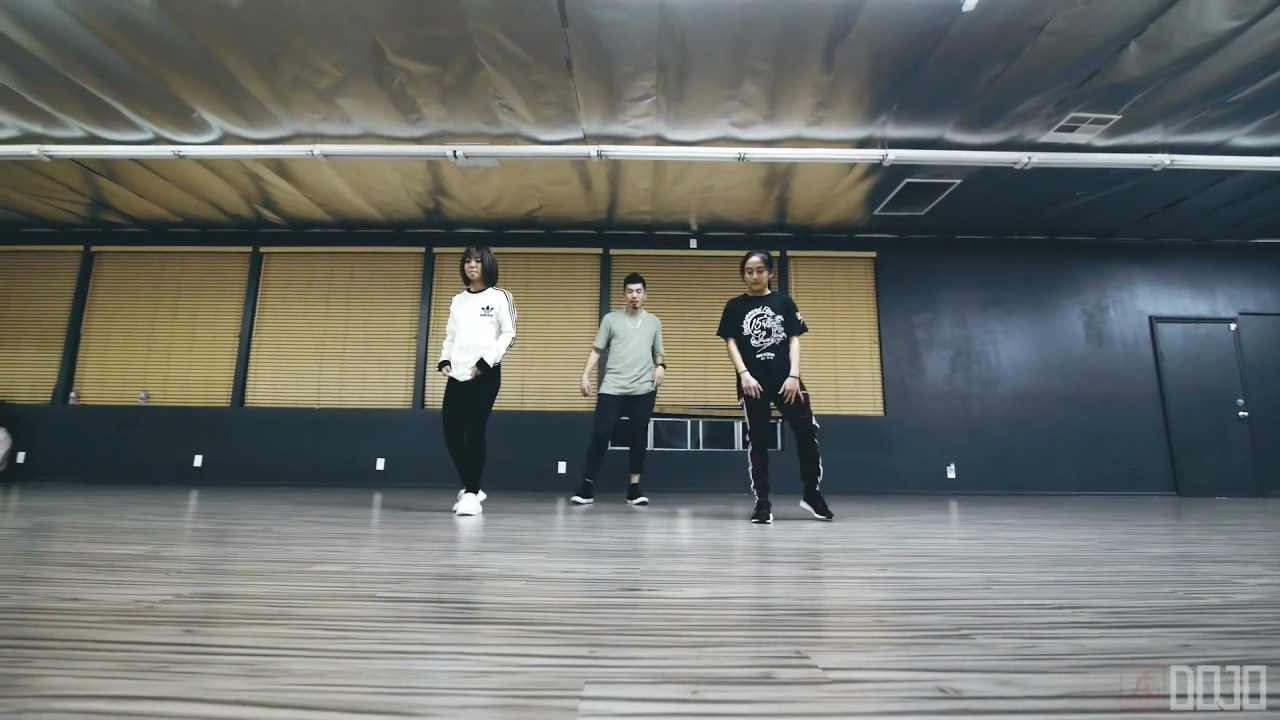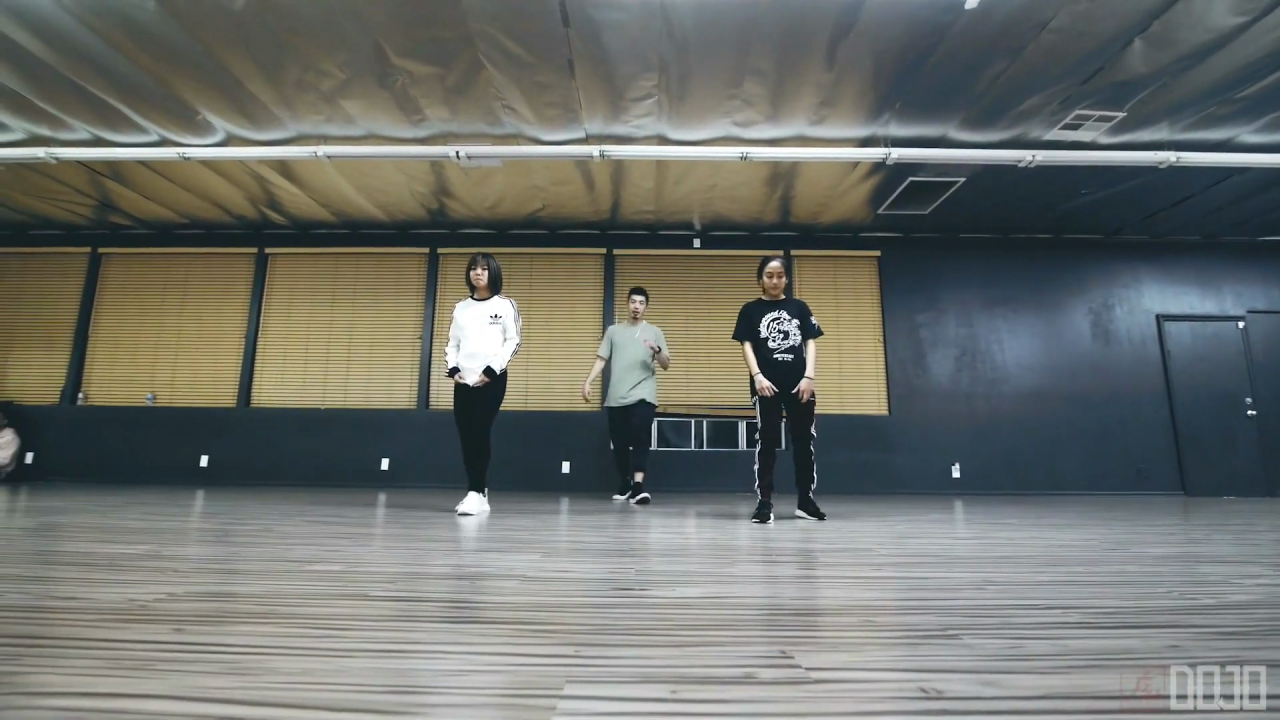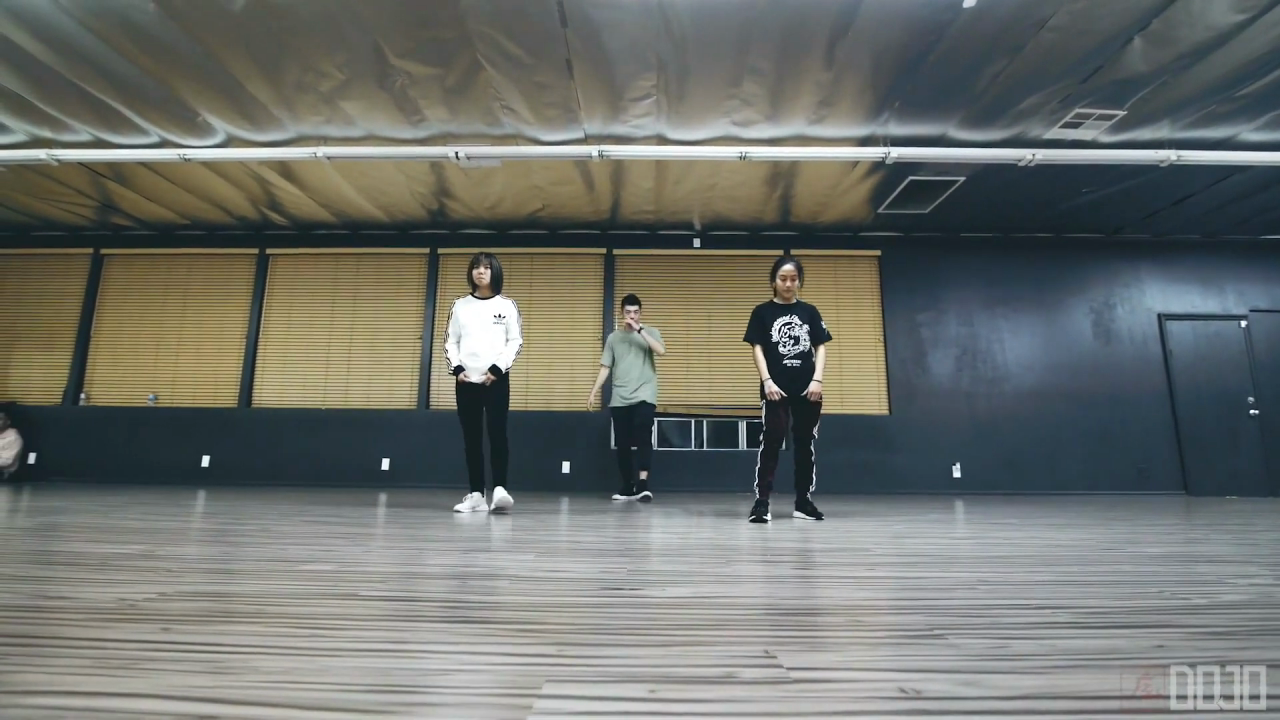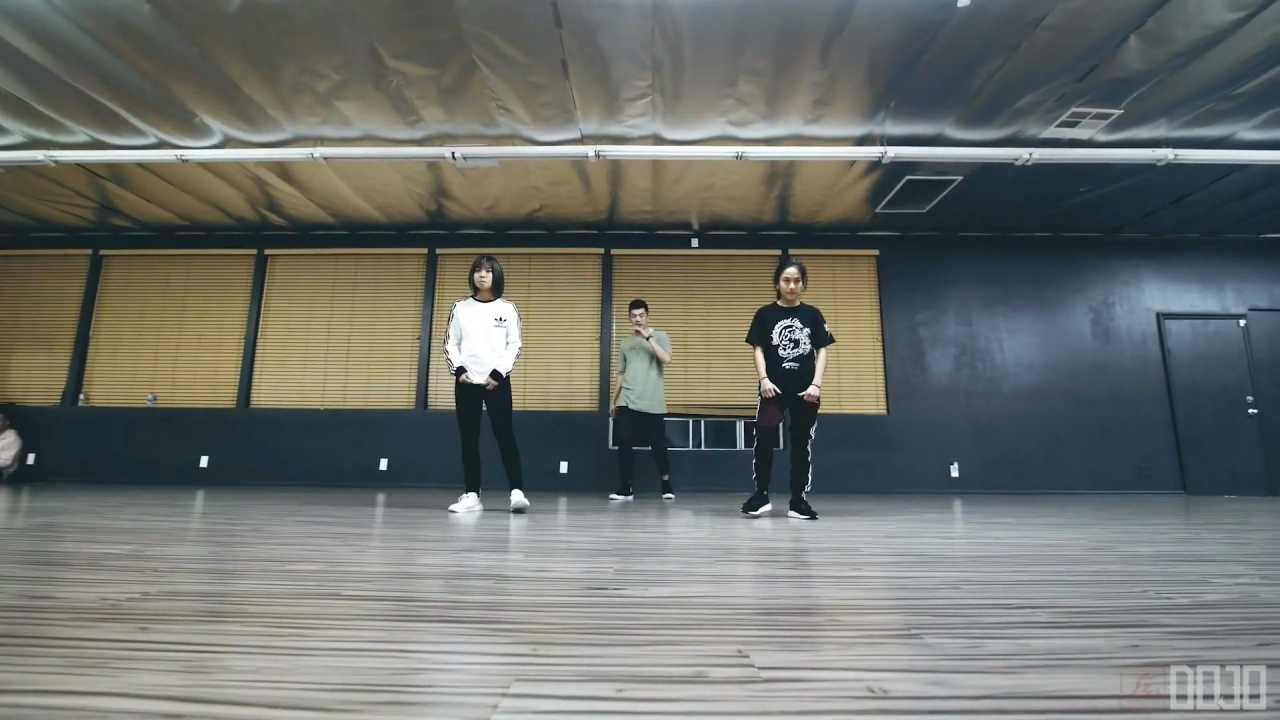
dt=0.3s
person 1, frame 1
left shoulder: (784, 303)
right shoulder: (735, 306)
left elbow: (794, 340)
right elbow: (731, 342)
left wrist: (794, 375)
right wrist: (744, 374)
left hip: (786, 379)
right hip: (753, 382)
left knee: (807, 431)
right knee: (758, 440)
left ankle: (812, 494)
right ankle: (762, 503)
person 1, frame 2
left shoulder: (799, 307)
right shoulder: (751, 310)
left elbow: (810, 343)
right elbow: (746, 346)
left wrist: (809, 376)
right wrist: (757, 376)
left hip: (798, 383)
right hip: (767, 384)
left knee: (804, 440)
right knee: (767, 440)
left ankle: (805, 500)
right ankle: (764, 502)
person 1, frame 3
left shoulder: (810, 312)
right shoulder: (763, 312)
left elbow: (820, 348)
right elbow: (758, 349)
left wrist: (817, 380)
right wrist: (766, 381)
left hip: (806, 387)
right hip: (776, 387)
left knee: (805, 443)
right knee: (771, 440)
left ankle: (803, 501)
right ankle: (762, 502)
person 1, frame 4
left shoulder: (813, 314)
right shoulder: (765, 314)
left elbow: (822, 351)
right elbow: (758, 350)
left wrist: (816, 383)
right wrist: (763, 379)
left hip: (804, 389)
right hip: (774, 387)
left knee: (802, 443)
right knee: (765, 433)
left ankle: (798, 500)
right ankle: (761, 494)
person 2, frame 1
left shoulder: (500, 297)
right shoulder: (457, 301)
left elbow: (509, 335)
left wrist: (485, 363)
right wrist: (444, 362)
left hip: (485, 374)
right hip: (457, 375)
left knee: (474, 431)
right knee: (451, 432)
left ankle: (471, 494)
right ankle: (471, 488)
person 2, frame 2
left shoulder: (505, 305)
right shoulder: (460, 308)
left elbow: (513, 342)
right elbow: (453, 344)
left wrist: (492, 370)
right wrist: (453, 369)
left hip: (492, 379)
right hip: (465, 380)
left knee: (480, 433)
right knee: (466, 437)
left ankle: (474, 494)
right ankle: (479, 494)
person 2, frame 3
left shoulder: (507, 305)
right shoulder: (460, 305)
left elbow: (516, 341)
right elbow: (450, 342)
left wrist: (498, 368)
right wrist: (457, 368)
left hip: (497, 378)
right hip: (467, 379)
left knee: (497, 431)
right knee: (471, 436)
left ankle: (500, 489)
right ankle: (476, 494)
person 2, frame 4
left shoulder: (508, 308)
right shoulder: (460, 308)
left elbow: (515, 345)
right elbow: (451, 344)
left wrist: (498, 373)
right wrist: (458, 369)
left hip: (498, 381)
right hip: (467, 381)
left knee: (505, 434)
right knee: (468, 437)
left ankle: (516, 491)
right ankle: (471, 494)
person 3, frame 1
left shoulder: (654, 322)
right shoulder: (610, 319)
left elbow: (658, 354)
right elbow: (597, 350)
left wrist: (660, 366)
right wrist: (585, 376)
left hip: (643, 390)
right hip: (612, 388)
left knee: (638, 438)
right knee: (600, 434)
left ankle: (634, 488)
right ankle: (587, 485)
person 3, frame 2
left shoulder: (655, 332)
right shoulder: (613, 331)
left elbow: (666, 363)
right elbow: (601, 359)
left wrist: (657, 350)
right wrist: (588, 382)
left hip: (643, 395)
right hip: (616, 397)
left knee: (641, 439)
right knee: (619, 443)
left ankle: (638, 487)
right ankle: (626, 484)
person 3, frame 3
left shoulder: (650, 332)
right shoulder: (613, 338)
left elbow: (661, 351)
right elbow: (605, 368)
left wrist: (640, 330)
right wrist: (594, 392)
left hip: (644, 396)
right hip: (620, 399)
left knee: (642, 437)
right knee: (622, 443)
left ankle: (642, 484)
right ankle: (628, 486)
person 3, frame 4
left shoulder: (659, 337)
right shoulder: (626, 344)
left elbow: (666, 359)
left wrist: (648, 337)
right wrist: (613, 399)
left hip: (653, 403)
right hip: (627, 402)
left knee: (658, 444)
right knee: (624, 443)
left ankle: (666, 483)
right ankle: (625, 487)
